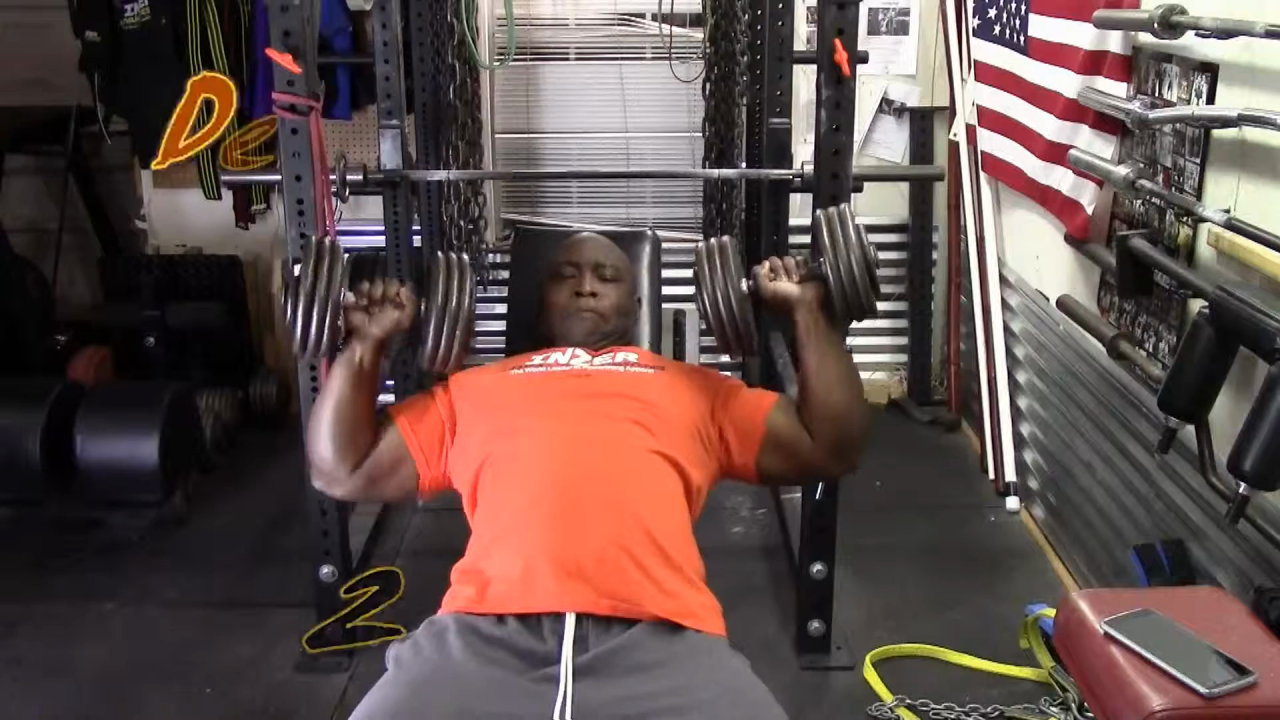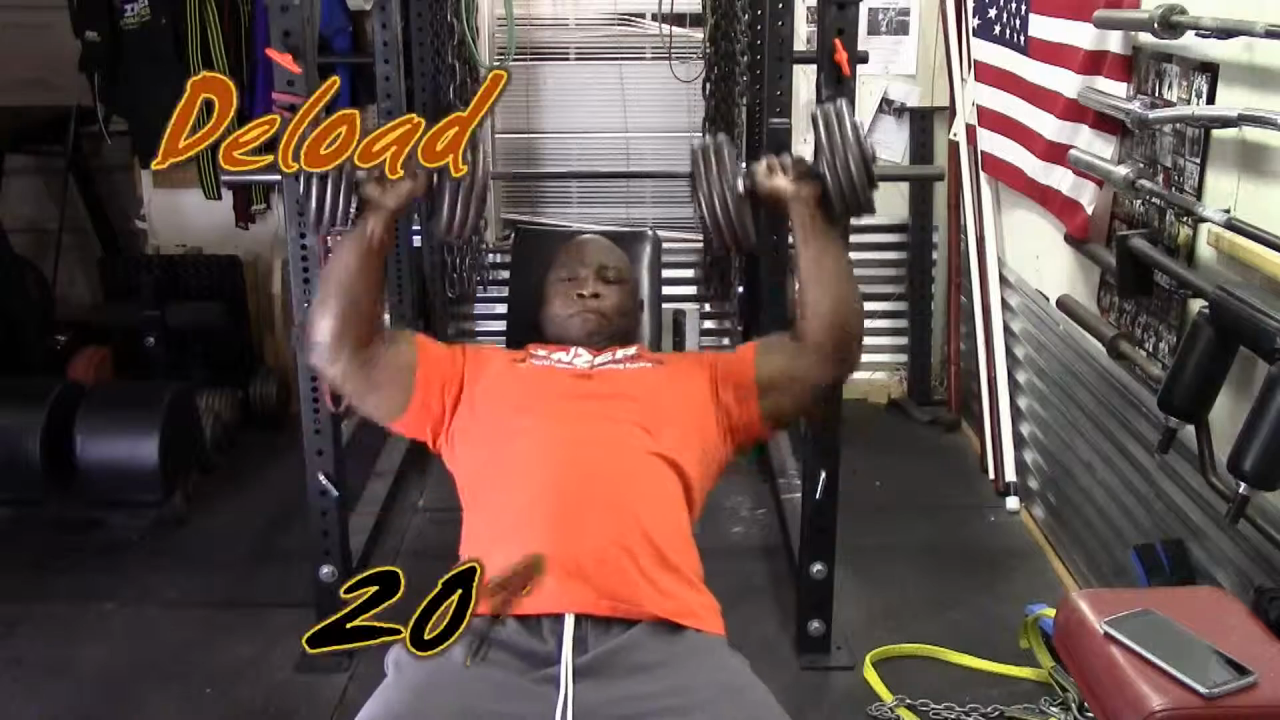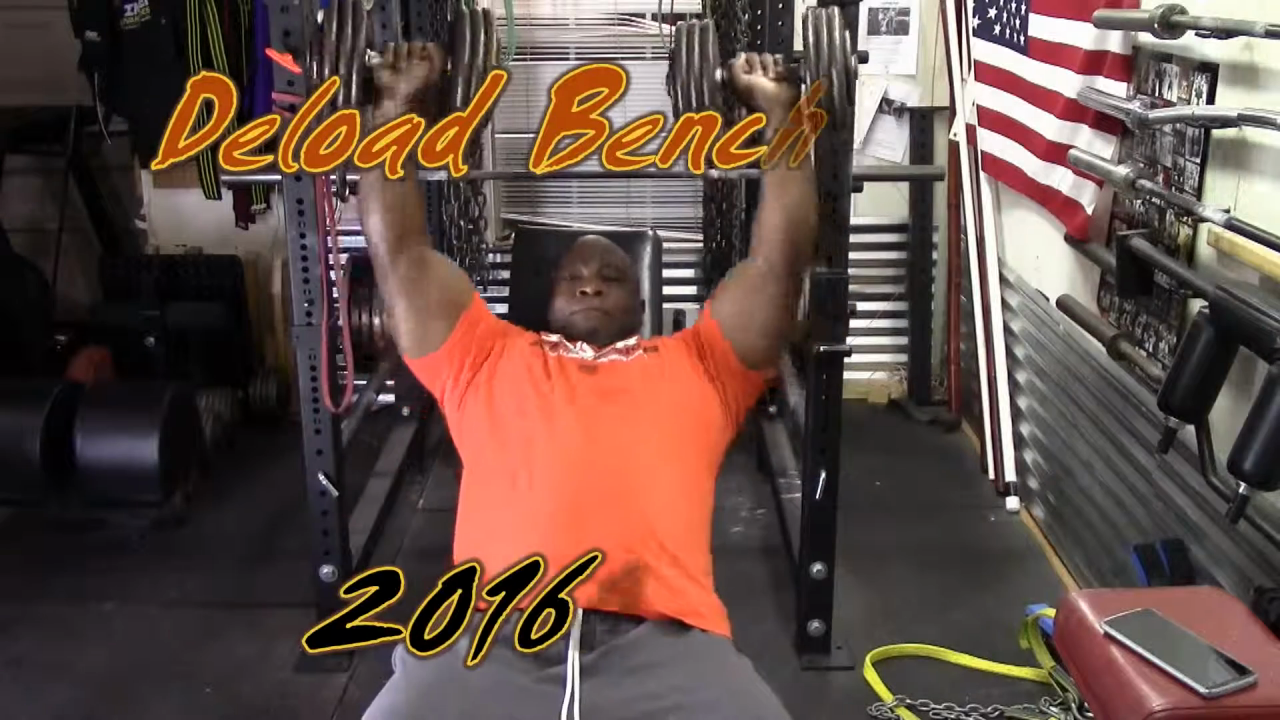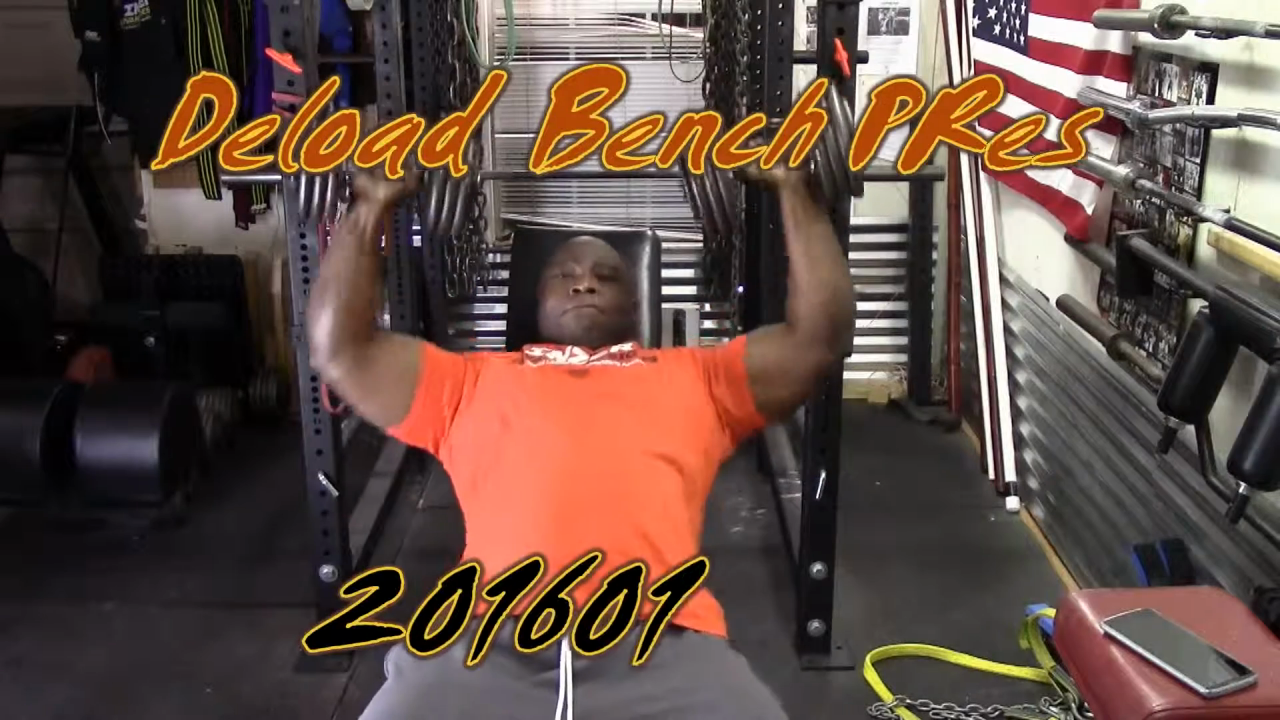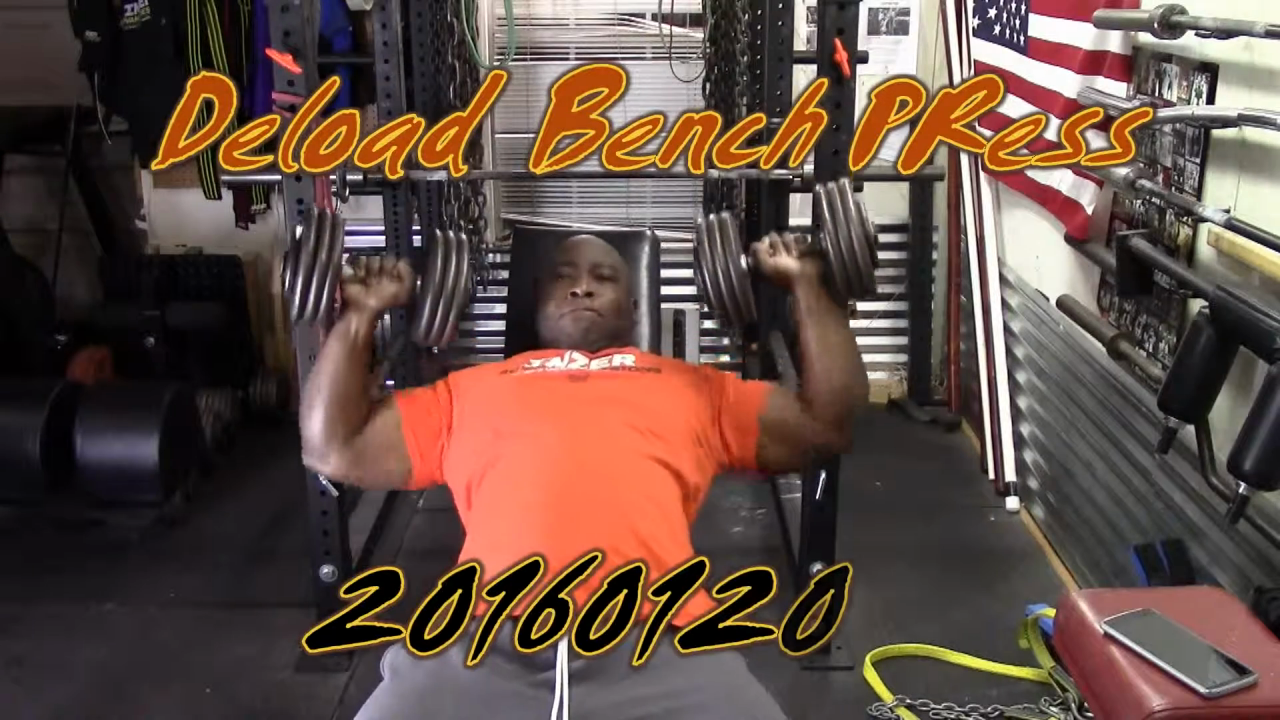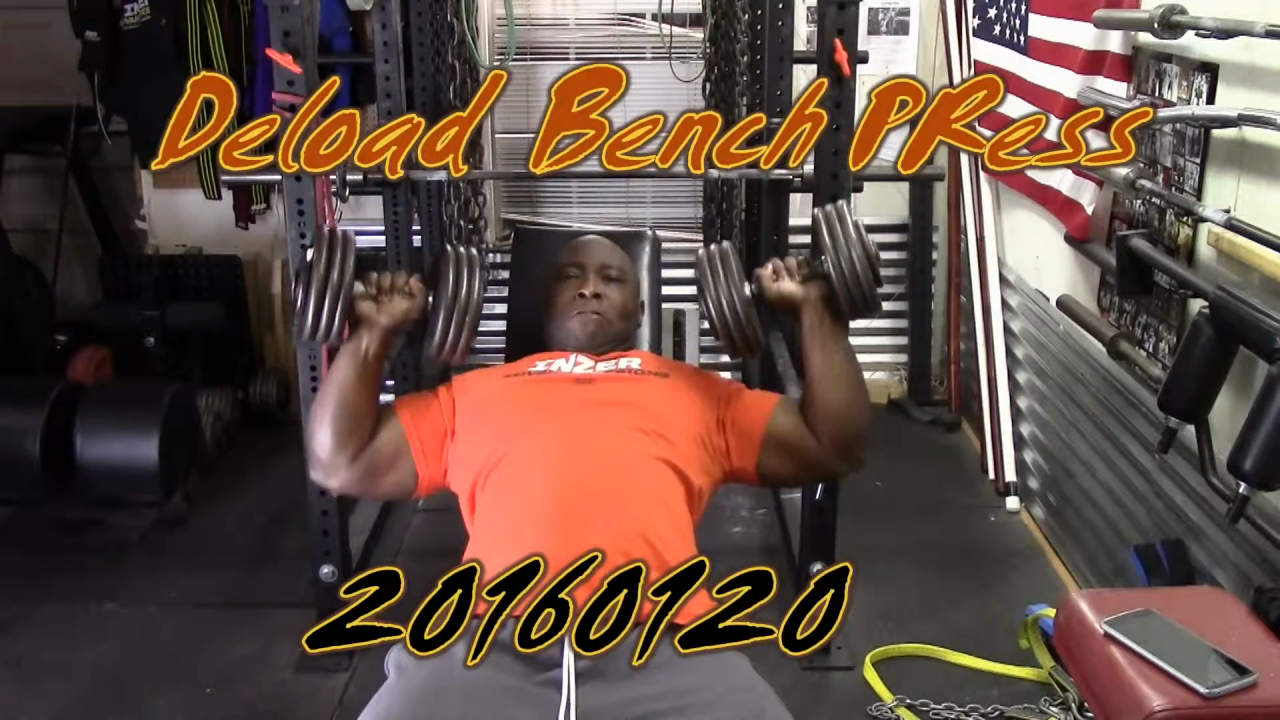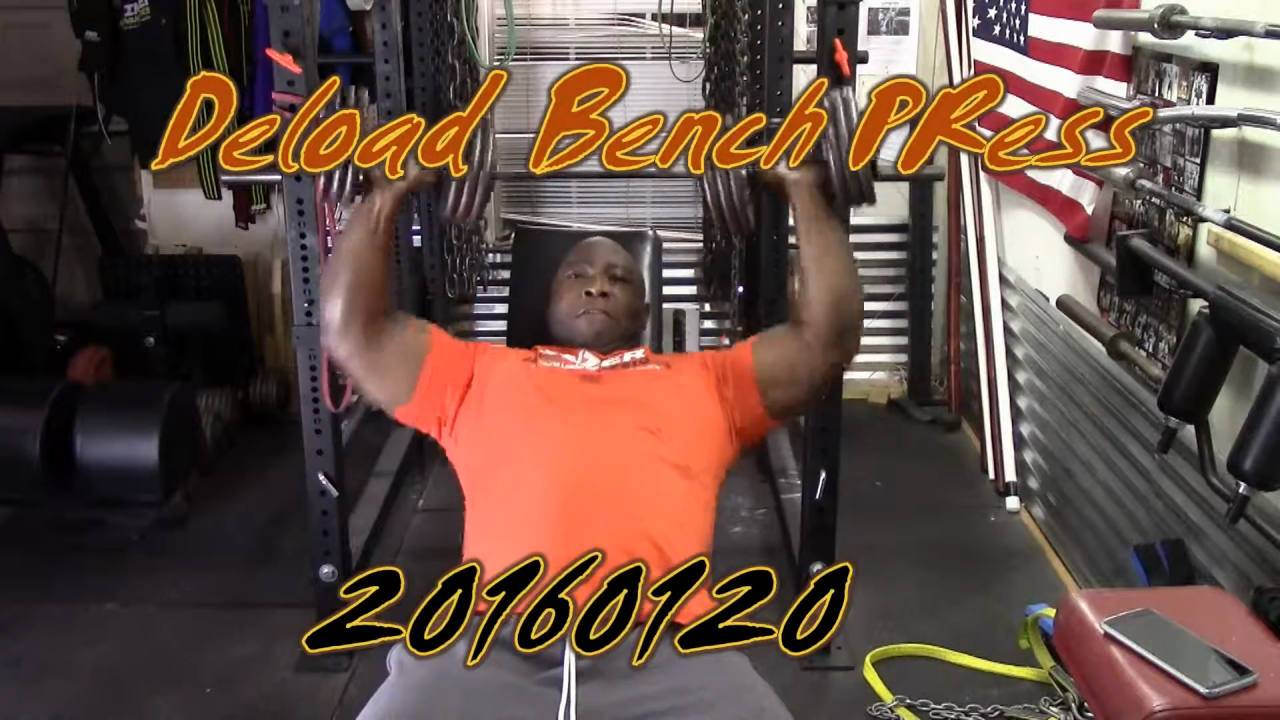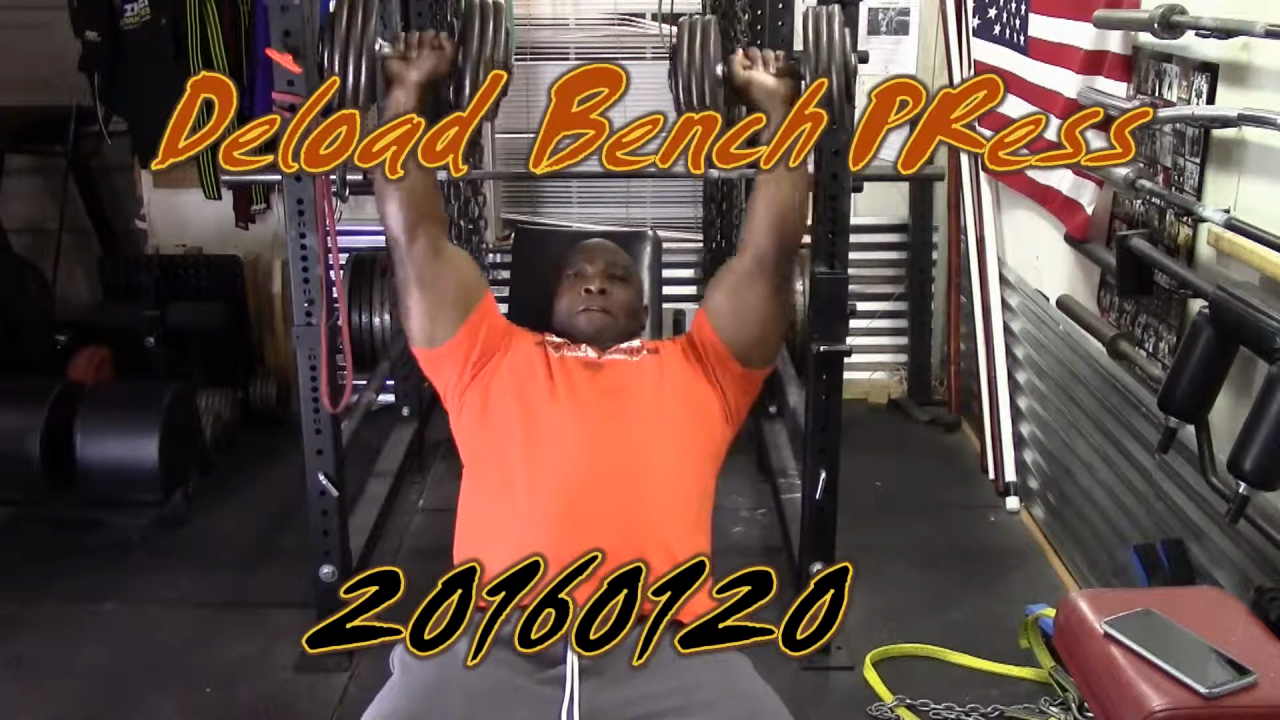
dt=0.3s
person 1, frame 1
left shoulder: (692, 388)
right shoulder: (475, 387)
left elbow: (831, 449)
right elbow: (343, 473)
left wrist: (806, 309)
right wrist: (365, 345)
left hip: (659, 637)
right hip: (487, 633)
person 1, frame 2
left shoulder: (698, 385)
right shoulder: (475, 380)
left elbow: (826, 351)
right elbow: (341, 348)
left wrist: (803, 210)
right wrist: (377, 217)
left hip: (656, 637)
right hip: (490, 634)
person 1, frame 3
left shoulder: (696, 371)
right shoulder: (488, 364)
left elbow: (779, 255)
right elbow: (399, 248)
left wrist: (776, 107)
right wrist: (396, 104)
left hip: (660, 635)
right hip: (492, 635)
person 1, frame 4
left shoulder: (694, 377)
right shoulder: (475, 381)
left elbow: (820, 336)
right elbow: (340, 349)
left wrist: (791, 193)
right wrist: (369, 208)
left hip: (659, 641)
right hip: (490, 639)
person 1, frame 5
left shoulder: (692, 388)
right shoulder: (472, 390)
left elbow: (829, 421)
right elbow: (333, 447)
left wrist: (806, 284)
right wrist: (361, 314)
left hip: (654, 646)
right hip: (488, 641)
person 1, frame 6
left shoulder: (696, 392)
right shoulder: (475, 392)
left elbow: (836, 448)
right elbow: (338, 464)
left wrist: (811, 307)
right wrist: (372, 330)
left hip: (658, 645)
right hip: (493, 641)
person 1, frame 7
left shoulder: (702, 383)
right shoulder: (481, 375)
left elbow: (827, 338)
right elbow: (352, 330)
left wrist: (805, 192)
right wrist: (387, 194)
left hip: (661, 642)
right hip: (494, 639)
person 1, frame 8
left shoulder: (696, 374)
right shoulder: (494, 363)
left elbow: (767, 251)
right elbow: (417, 236)
left wrist: (776, 102)
right wrist: (407, 94)
left hip: (661, 641)
right hip: (493, 638)
